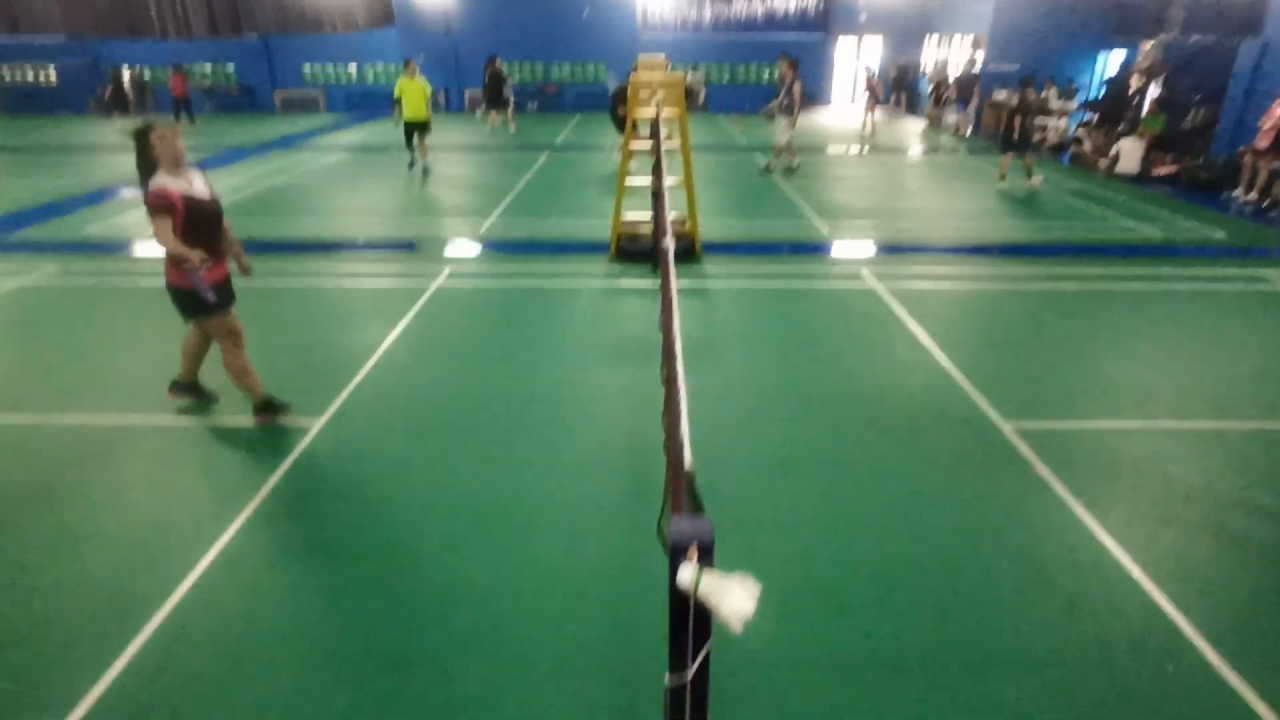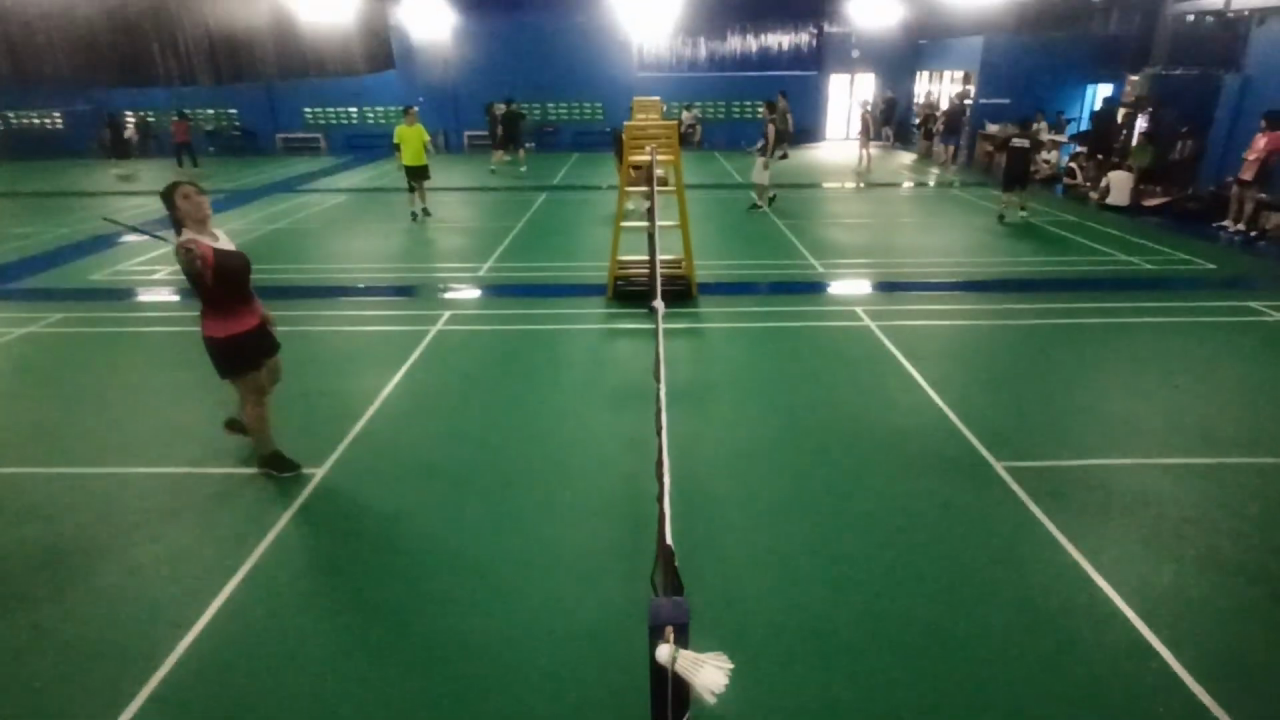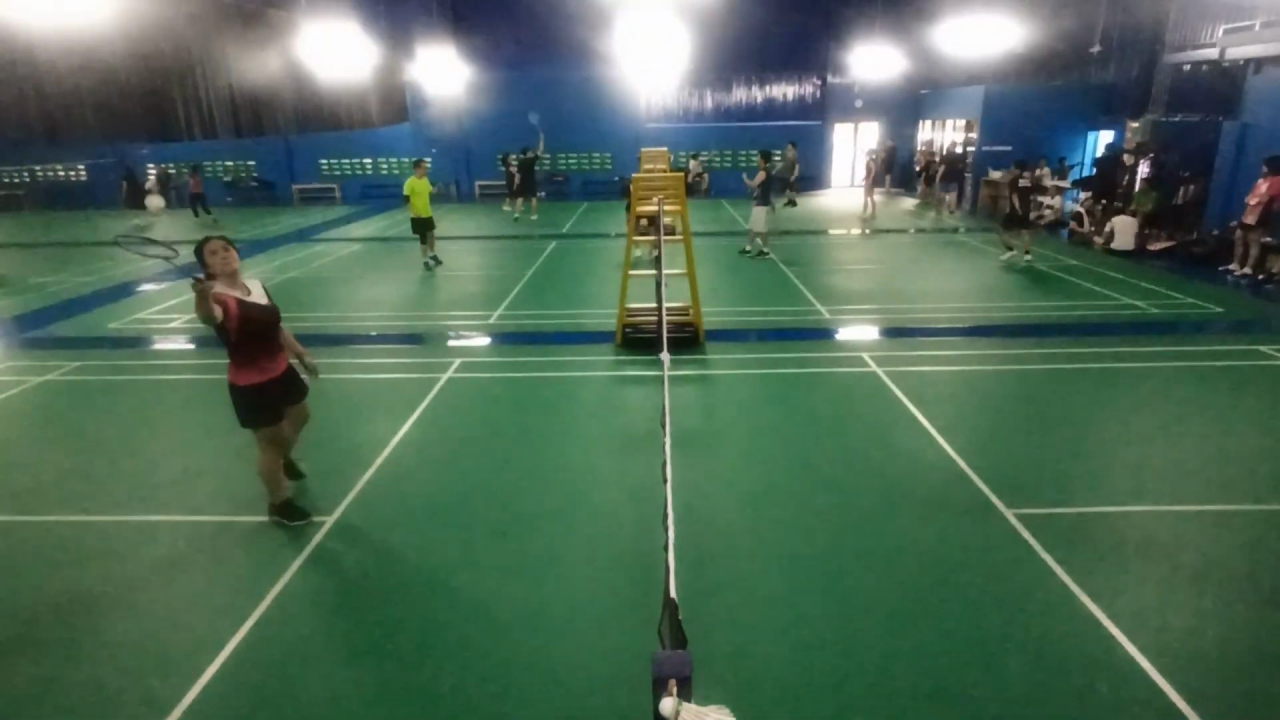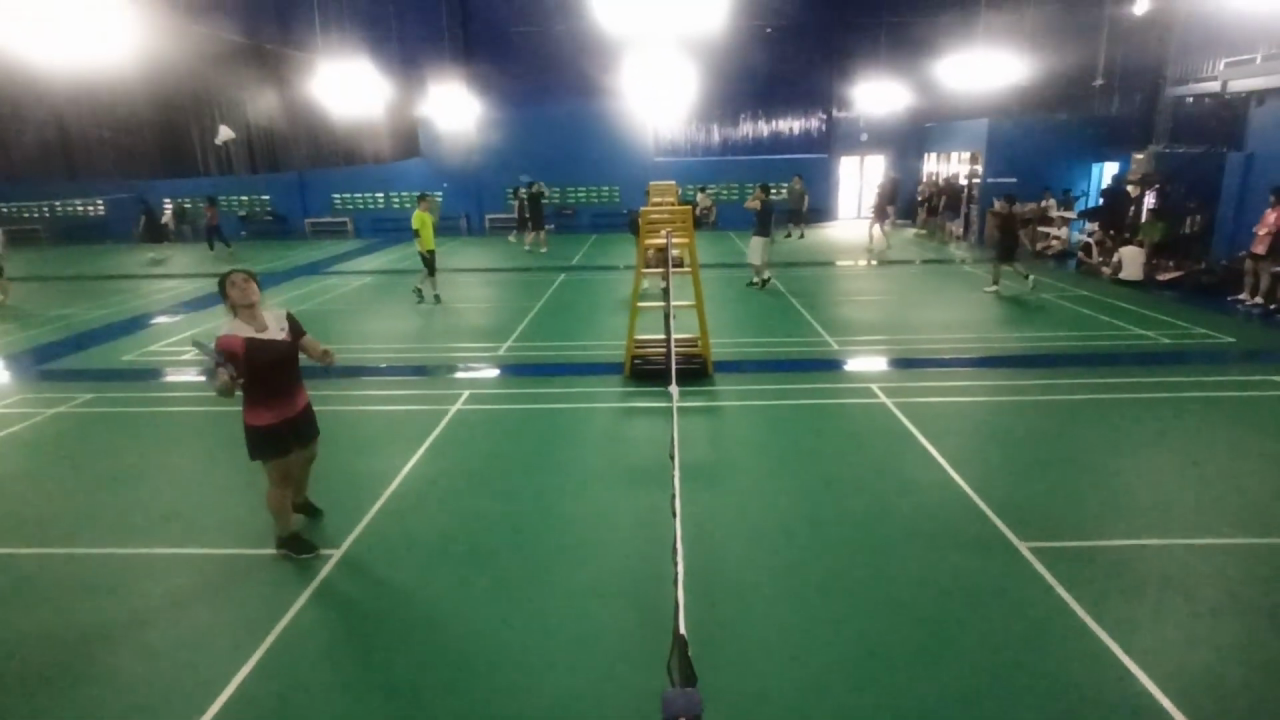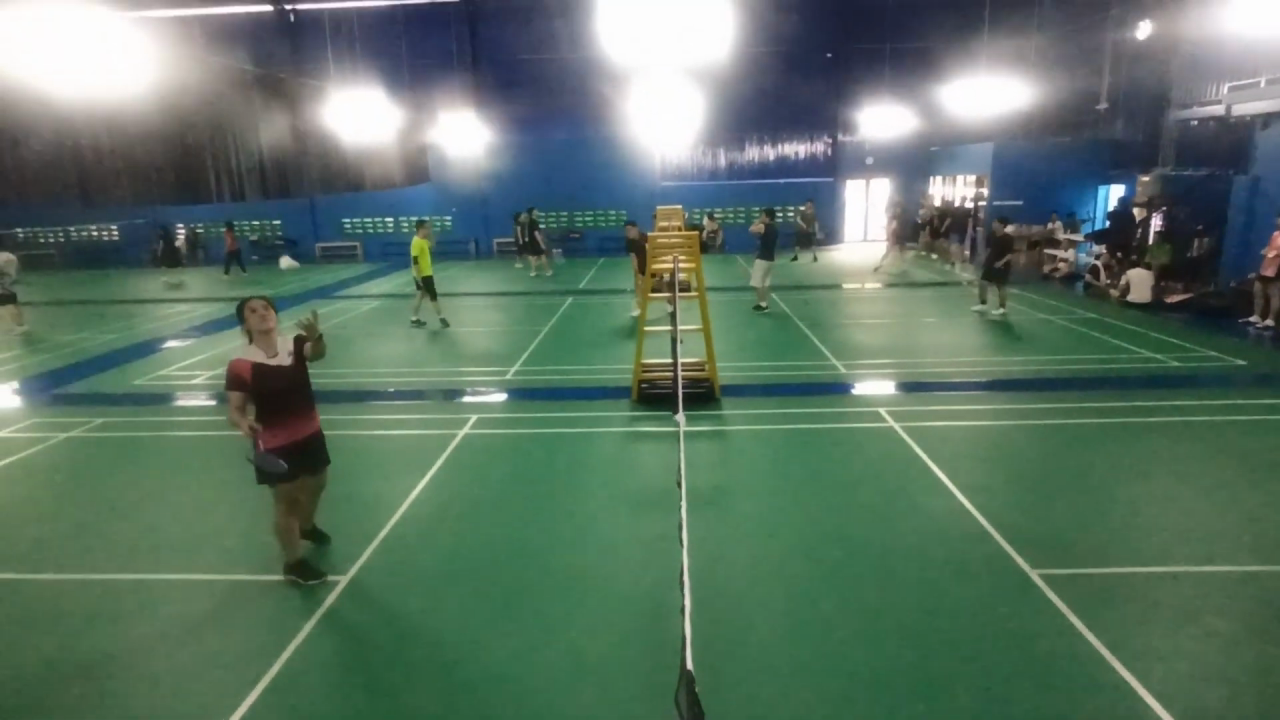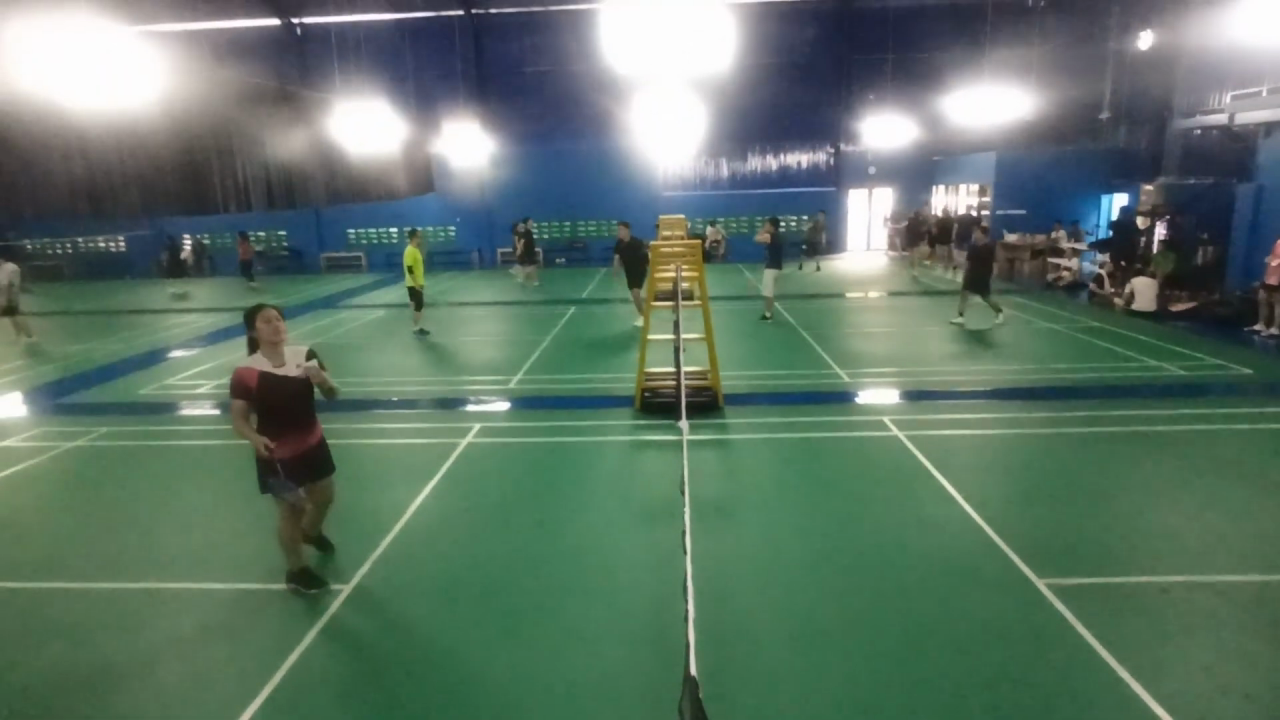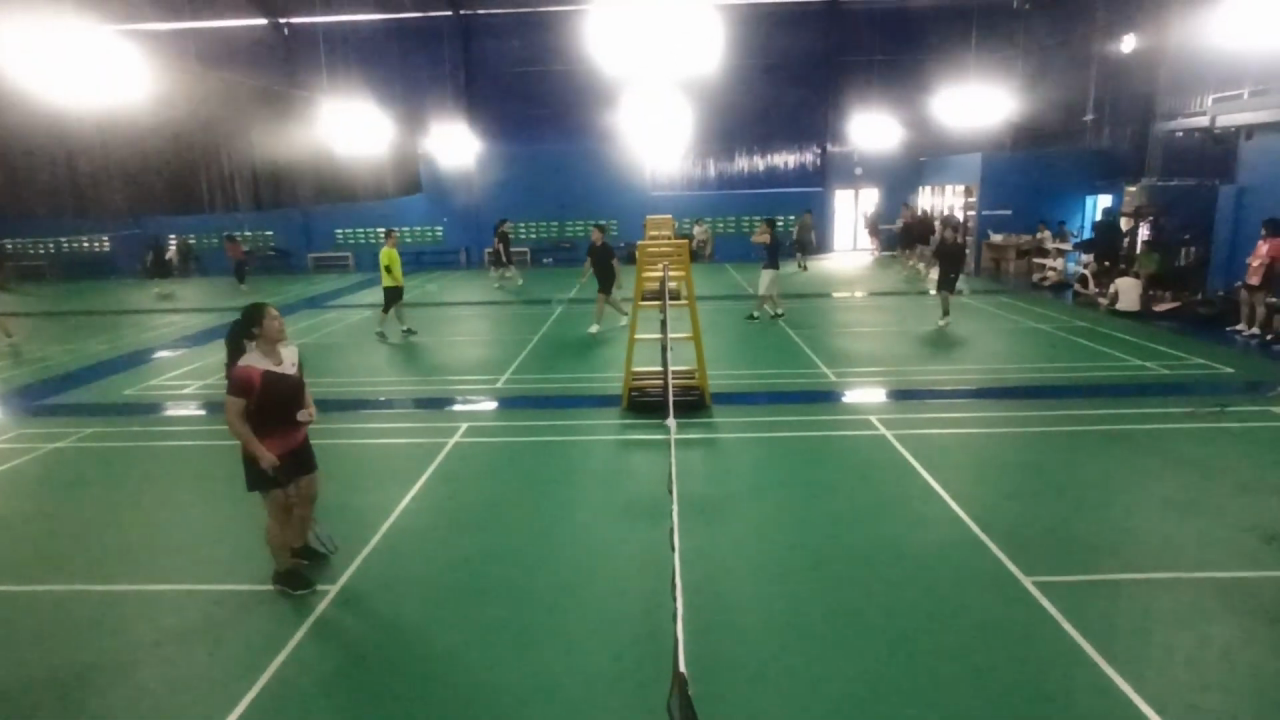
dt=0.3s
person 1, frame 1
left shoulder: (197, 177)
right shoulder: (159, 192)
left elbow: (218, 221)
right elbow: (164, 235)
left wrist: (239, 254)
right wrist: (187, 254)
left hip: (215, 273)
right hip: (191, 281)
left knee: (204, 329)
right knee: (231, 336)
left ankle: (185, 382)
right ankle: (261, 402)
person 1, frame 2
left shoulder: (221, 236)
right shoulder: (190, 245)
right elbow: (192, 267)
left wrist: (258, 309)
right wrist: (188, 258)
left hip: (250, 324)
right hip: (225, 333)
left knee: (272, 375)
right knee: (255, 391)
left ankle: (243, 420)
right ankle: (267, 456)
person 1, frame 3
left shoulder: (257, 286)
right shoulder: (217, 297)
right elbow: (211, 318)
left wrist: (302, 356)
right wrist: (202, 300)
left hip: (281, 370)
right hip: (250, 384)
left knee: (299, 417)
right knee: (270, 441)
left ankle: (284, 461)
right ankle: (279, 503)
person 1, frame 4
left shoulder: (283, 318)
right shoulder: (228, 339)
left elbow: (312, 348)
right elbow: (223, 389)
left wrist: (324, 355)
right wrist: (226, 383)
left hip: (299, 408)
right hip: (264, 422)
left knee: (306, 458)
right knee: (280, 478)
left ankle: (299, 500)
right ankle: (286, 537)
person 1, frame 5
left shoulder: (296, 343)
right shoulder: (240, 365)
left elbow: (317, 354)
right elbow: (235, 409)
left wrist: (315, 335)
right wrist: (244, 423)
left hip: (309, 435)
right hip: (273, 445)
left knee: (315, 487)
right knee: (288, 502)
left ankle: (306, 526)
right ankle: (294, 562)
person 1, frame 6
left shoulder: (304, 356)
right shoulder: (246, 373)
left elbow: (332, 394)
right elbow: (238, 418)
left wrist: (324, 382)
right wrist: (254, 438)
left hip: (313, 444)
right hip: (277, 455)
left knee: (324, 497)
right knee: (292, 510)
left ankle: (311, 531)
right ankle: (296, 571)
person 1, frame 7
left shoulder: (292, 353)
right shoulder: (245, 372)
right elbow: (234, 419)
left wrist: (310, 408)
right wrist: (259, 453)
left hip: (297, 443)
right hip: (267, 454)
left knee: (307, 497)
right knee: (280, 510)
left ankle: (298, 546)
right ankle: (284, 572)
